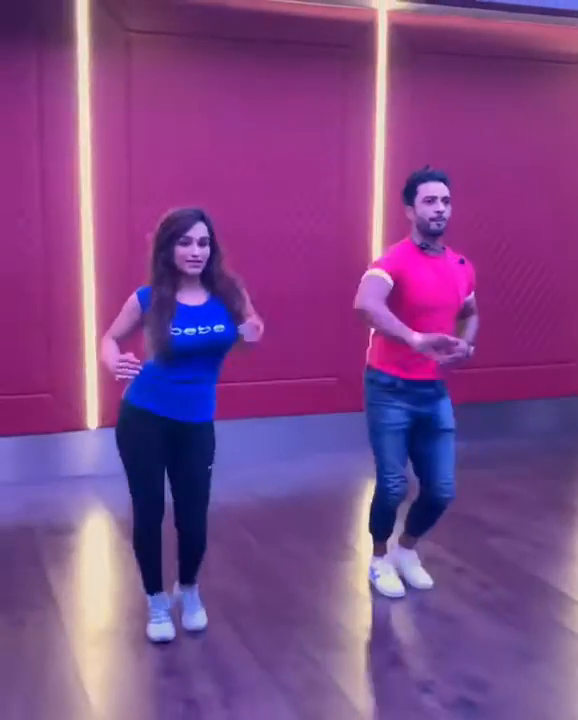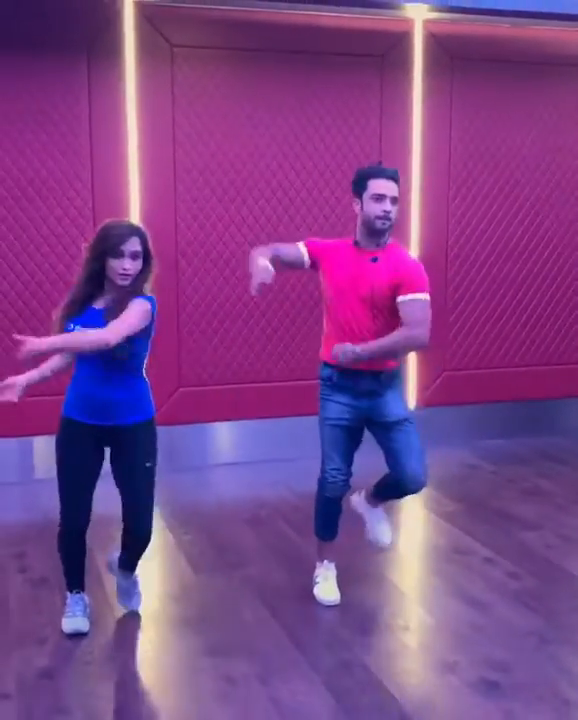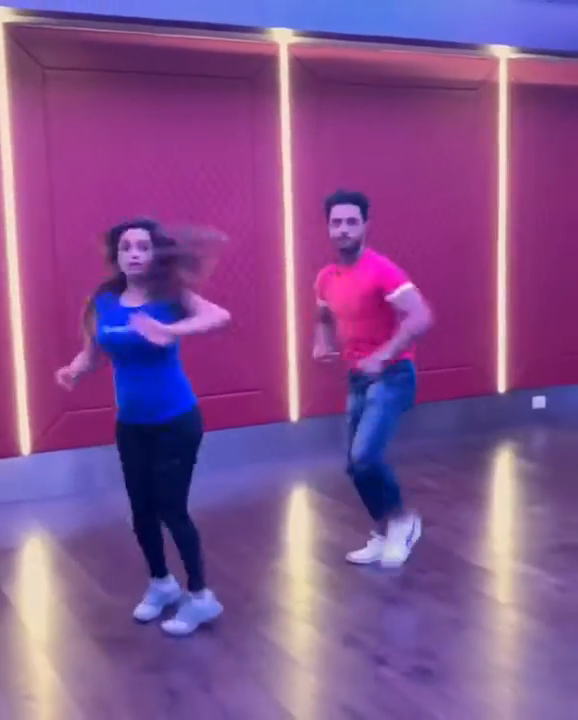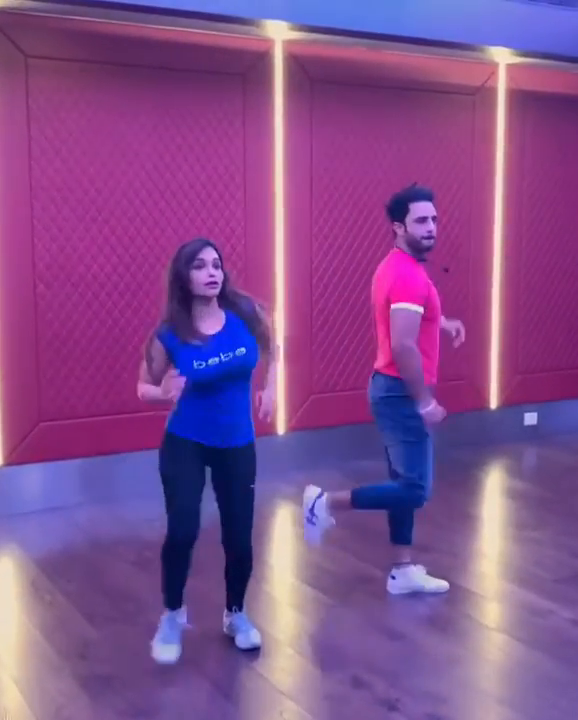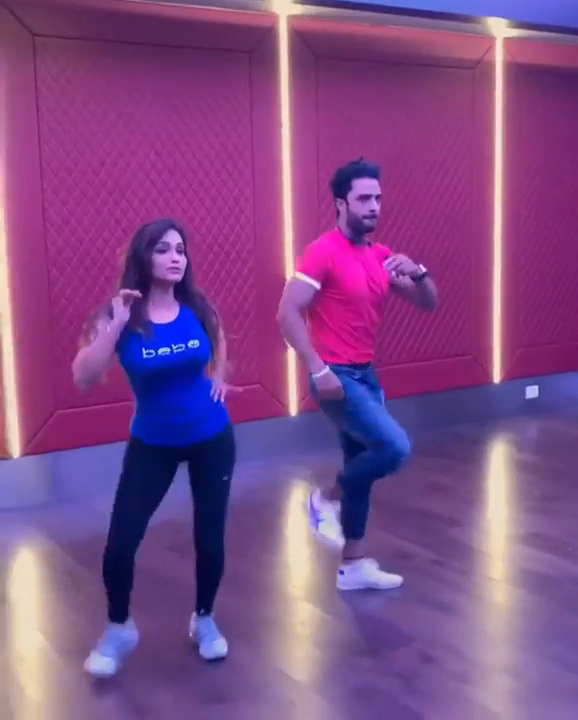
dt=1s
person 1, frame 1
left shoulder: (227, 291)
right shoulder: (147, 299)
left elbow: (248, 321)
right elbow: (110, 338)
left wrist: (252, 331)
right wrist: (115, 361)
left hip: (196, 420)
right hip: (143, 415)
left knee: (192, 519)
right knee: (148, 513)
left ankle: (188, 591)
right ankle: (155, 601)
person 1, frame 2
left shoulder: (140, 304)
right shoulder: (80, 300)
left elbow: (106, 339)
left wrist: (44, 344)
left hip: (134, 425)
right hip: (79, 424)
left knee: (138, 521)
right knee: (74, 518)
left ankle: (124, 566)
right ankle: (76, 597)
person 1, frame 3
left shoulder: (173, 296)
right shoulder: (102, 304)
left elbow: (218, 317)
right elbow: (90, 354)
left wrist: (169, 331)
right wrist: (72, 369)
left hip: (177, 419)
right hip: (132, 424)
left knee: (171, 509)
right knee: (142, 510)
left ankle: (201, 598)
right ankle: (164, 583)
person 1, frame 4
left shoulder: (244, 313)
right shoulder: (168, 336)
left elbow: (269, 349)
right elbow: (145, 386)
left wrist: (266, 391)
right wrist: (163, 393)
left hip: (237, 443)
right hip: (186, 441)
left knee: (239, 539)
right knee: (183, 530)
left ankle: (236, 616)
right ankle: (173, 616)
person 1, frame 5
left shoulder: (197, 309)
right shoulder: (119, 314)
right elbow: (82, 378)
left wrist: (216, 380)
right wrist: (116, 325)
left hip: (212, 438)
right hip: (152, 444)
left knee: (210, 535)
right knee: (121, 542)
left ankle: (204, 620)
right ankle: (118, 628)
person 2, frame 1
left shoulder: (461, 267)
right shoulder: (395, 261)
left elbow: (470, 315)
right elbow: (366, 302)
left wrist: (466, 343)
right wrist: (412, 337)
left hip: (435, 393)
right hip: (390, 391)
left knee: (441, 490)
right knee: (392, 487)
left ankle: (404, 550)
right ankle: (381, 558)
person 2, frame 2
left shoulder: (408, 267)
right shoulder: (327, 251)
left elbow: (418, 335)
right elbow: (265, 254)
left wrist: (358, 351)
right wrist: (263, 263)
left hip: (385, 386)
right hip: (338, 386)
left knee: (412, 476)
right knee: (333, 480)
left ankle: (370, 502)
right ankle: (325, 565)
person 2, frame 3
left shoulder: (381, 270)
right shoulder: (326, 278)
left elbow: (421, 318)
right elbow: (323, 319)
left wrist: (381, 357)
right wrist: (321, 345)
left hip: (392, 377)
right hip: (360, 381)
left knee: (364, 457)
right knee: (357, 463)
left ankle: (403, 521)
right ankle: (384, 537)
person 2, frame 4
left shoulder: (398, 267)
right shoulder: (409, 276)
right elbow: (404, 347)
left wrist: (439, 323)
right wrist: (426, 402)
left hip: (394, 388)
right hip: (402, 393)
left knee: (406, 483)
right knee: (413, 489)
left ankle: (404, 571)
right ankle: (326, 502)
person 2, frame 5
left shoulder: (382, 256)
right shoulder: (322, 254)
left elbow: (429, 303)
right elbow: (288, 313)
left wrist: (417, 273)
right wrist: (318, 369)
left hip: (366, 375)
right hip: (337, 378)
left knee: (365, 464)
right knee: (395, 448)
left ankle: (355, 566)
right ankle: (327, 500)
